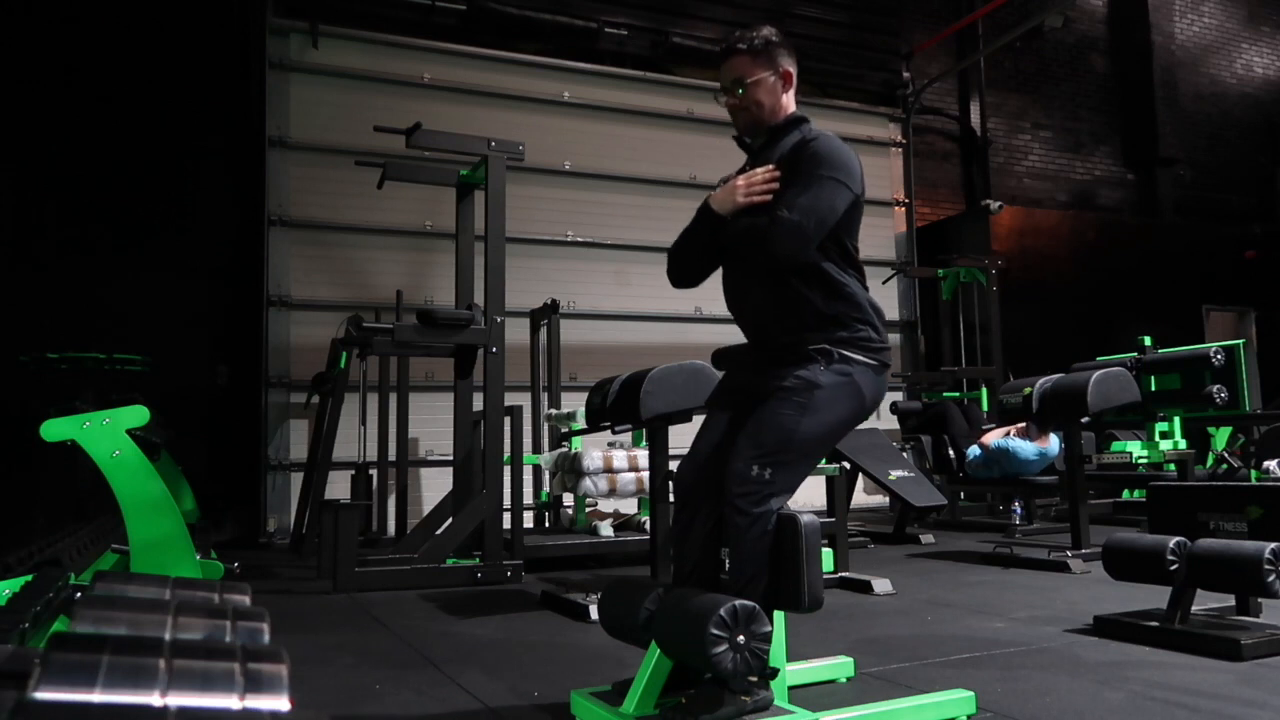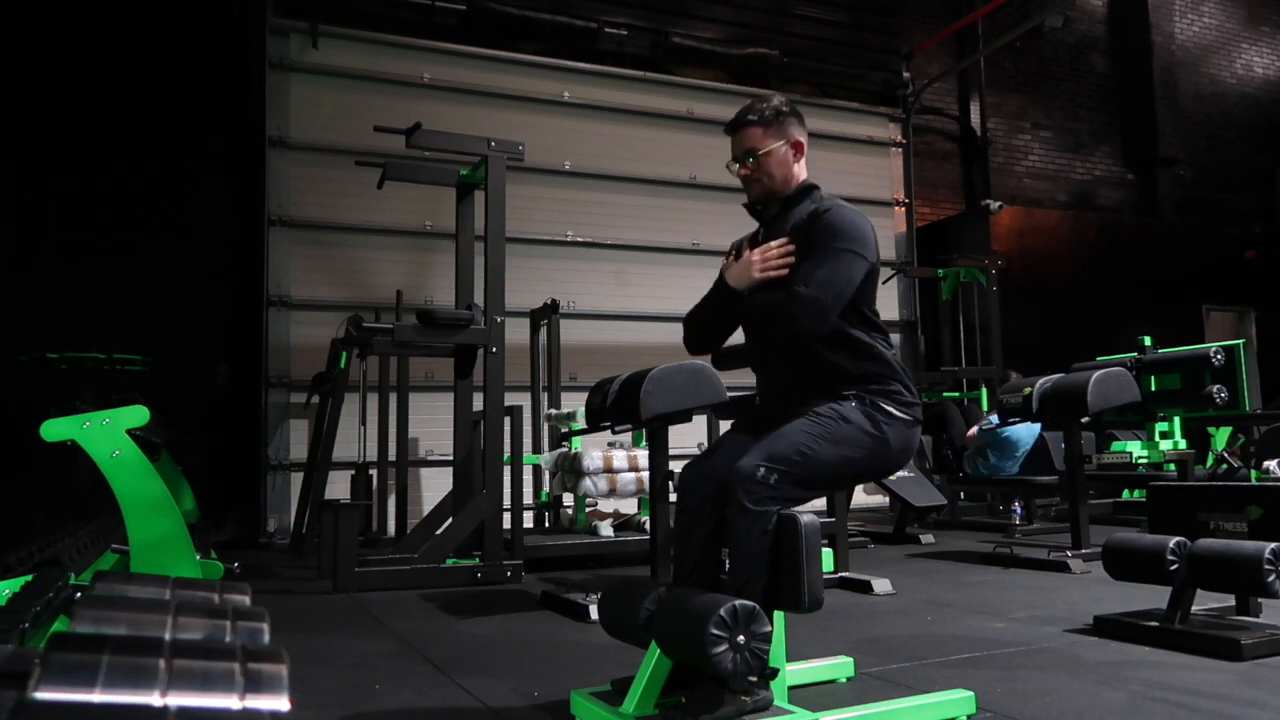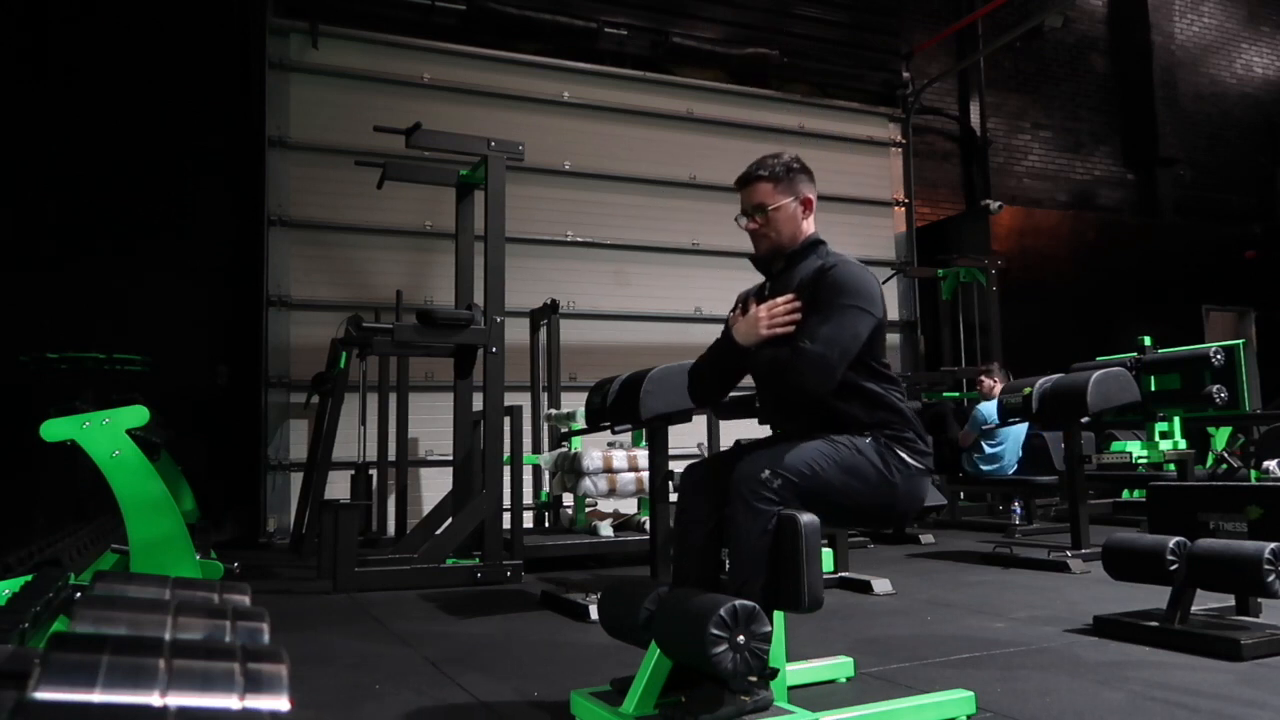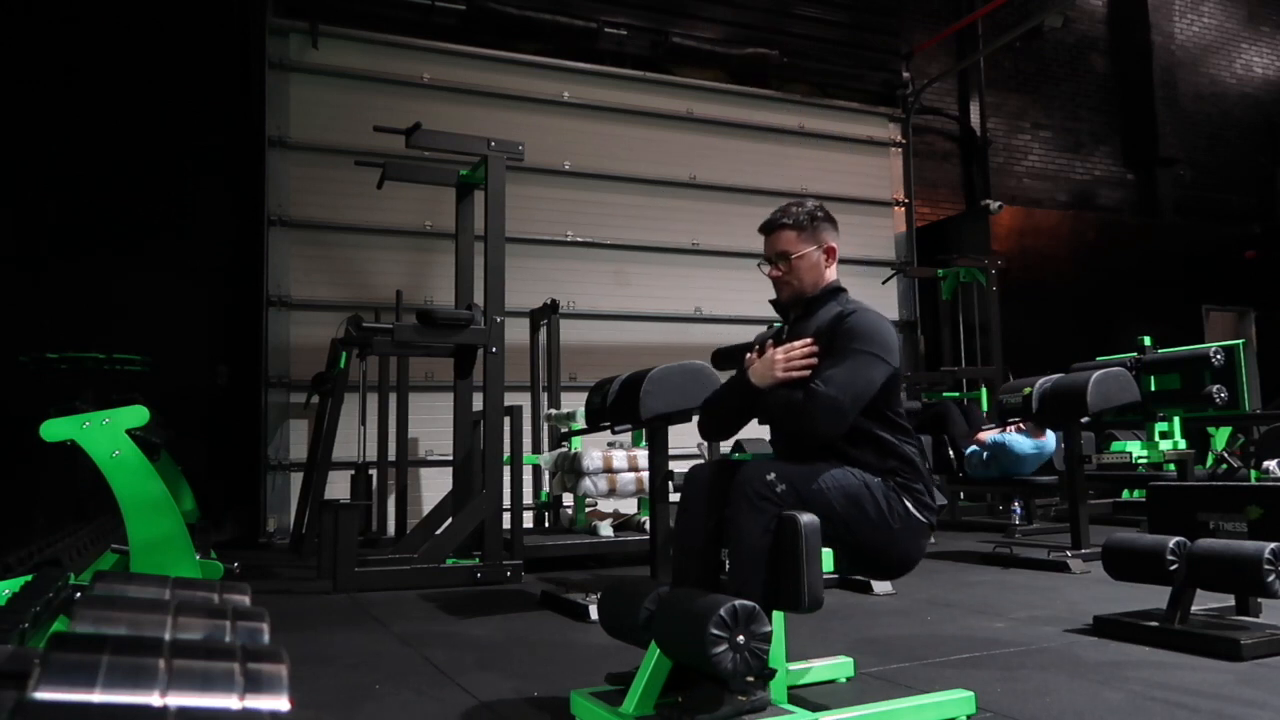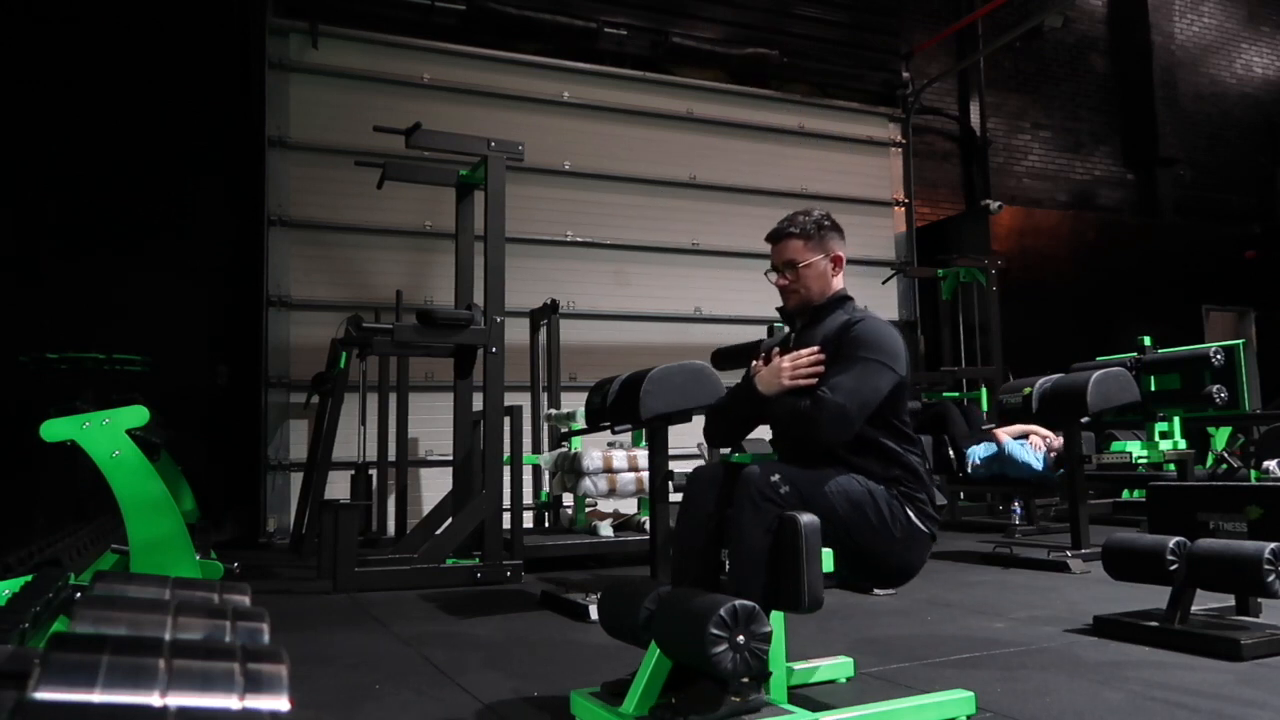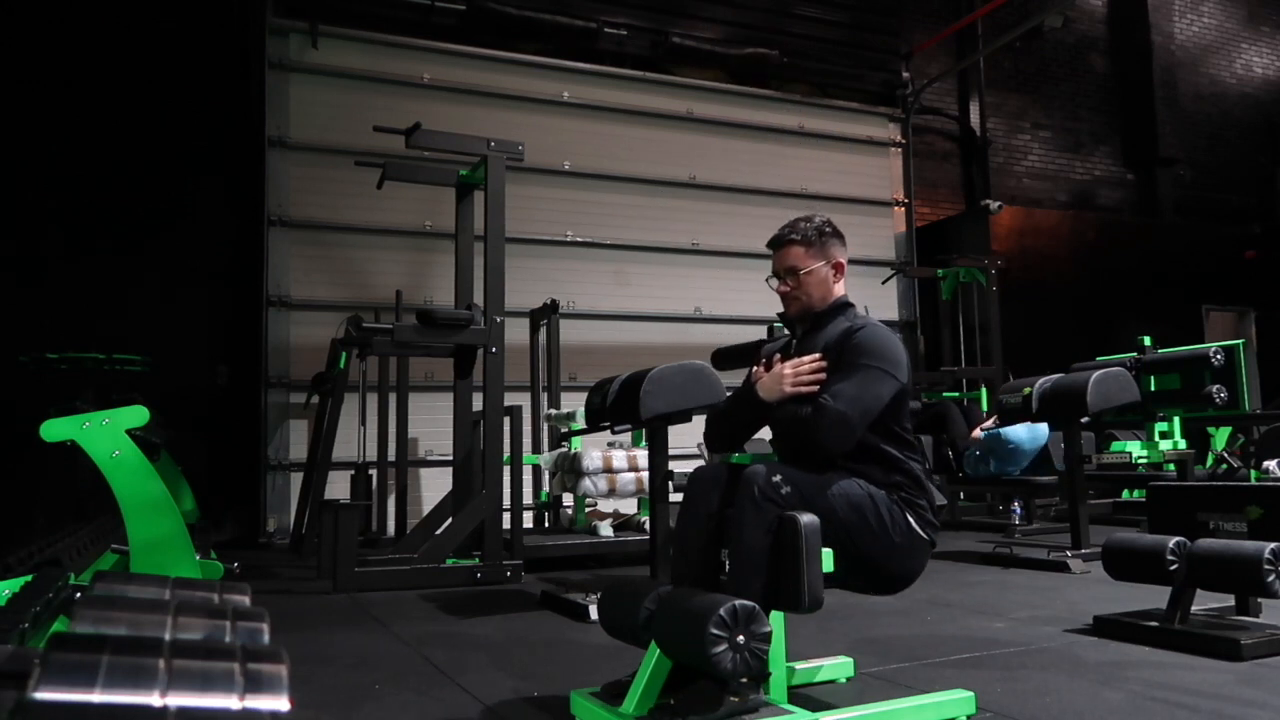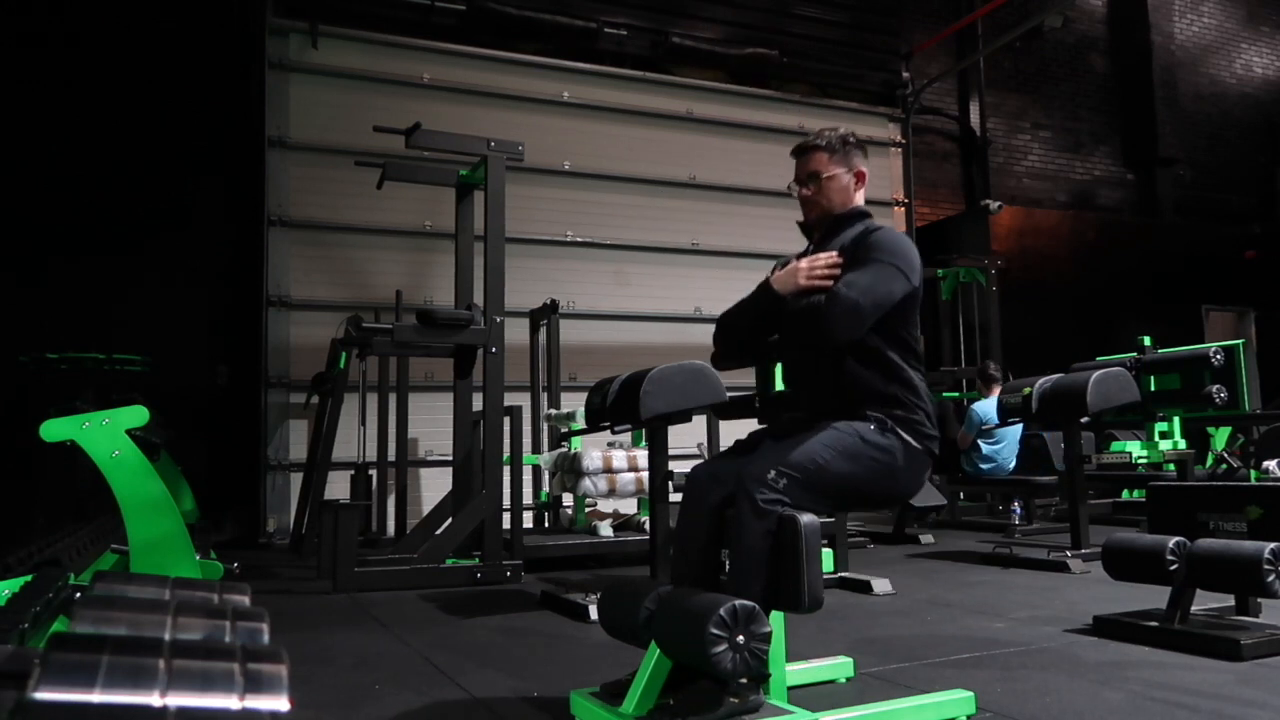
dt=0.7s
person 1, frame 1
left shoulder: (824, 156)
right shoulder: (743, 173)
left elbow: (786, 239)
right elbow: (682, 269)
left wrist: (728, 221)
right wrist: (717, 210)
left hip: (838, 357)
right hip: (769, 357)
left knee: (750, 480)
right knee: (697, 479)
person 1, frame 2
left shoulder: (838, 224)
right shoulder: (752, 245)
left elbow: (804, 315)
right elbow: (698, 338)
left wrist: (745, 296)
right wrist: (733, 285)
left hip: (870, 410)
right hip: (794, 404)
left knee: (755, 477)
right knee: (699, 483)
person 1, frame 3
left shoulder: (841, 277)
left elbow: (812, 370)
right elbow: (704, 385)
left wrist: (755, 343)
right wrist: (737, 341)
left hip: (886, 454)
left knee: (761, 478)
right knee: (702, 482)
person 1, frame 4
left shoulder: (859, 327)
right shoulder: (775, 338)
left elbow: (813, 414)
right elbow: (712, 423)
left wrist: (761, 386)
right wrist: (753, 380)
left hip: (891, 512)
right hip: (816, 493)
left knee: (753, 481)
right knee: (703, 480)
person 1, frame 5
left shoulder: (868, 334)
right shoulder: (784, 345)
left elbow: (826, 423)
right elbow: (718, 432)
left wrist: (769, 400)
right wrist: (758, 388)
left hip: (893, 521)
right hip: (820, 504)
left knee: (762, 483)
right knee: (708, 483)
left ankle: (743, 672)
person 1, frame 6
left shoulder: (869, 342)
right shoulder: (783, 353)
left elbow: (830, 431)
right elbow: (719, 438)
left wrist: (771, 404)
right wrist: (760, 395)
left hip: (894, 525)
right hip: (820, 511)
left knee: (764, 483)
right knee: (710, 483)
left ankle: (742, 671)
person 1, frame 7
left shoulder: (884, 246)
right shoulder: (801, 260)
left elbow: (839, 317)
right elbow: (727, 342)
left wrist: (784, 302)
right wrist: (777, 290)
left hip: (886, 434)
right hip: (817, 421)
left knee: (765, 485)
right knee: (707, 484)
